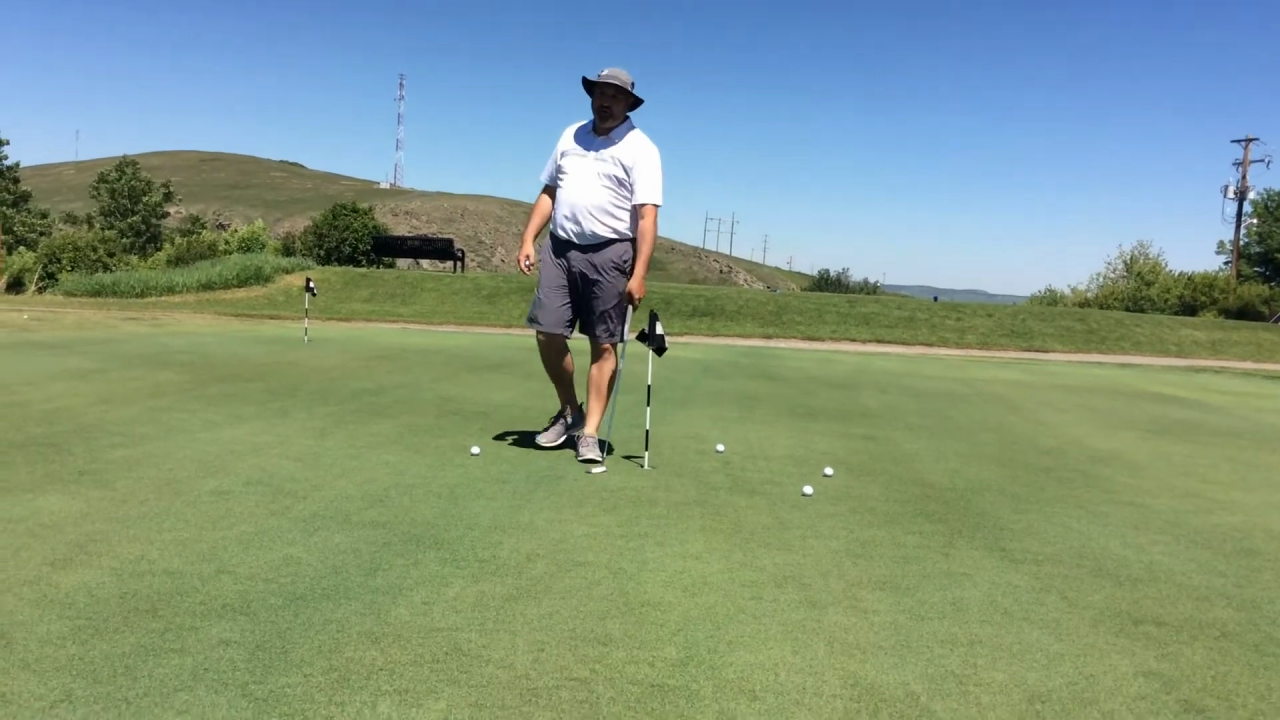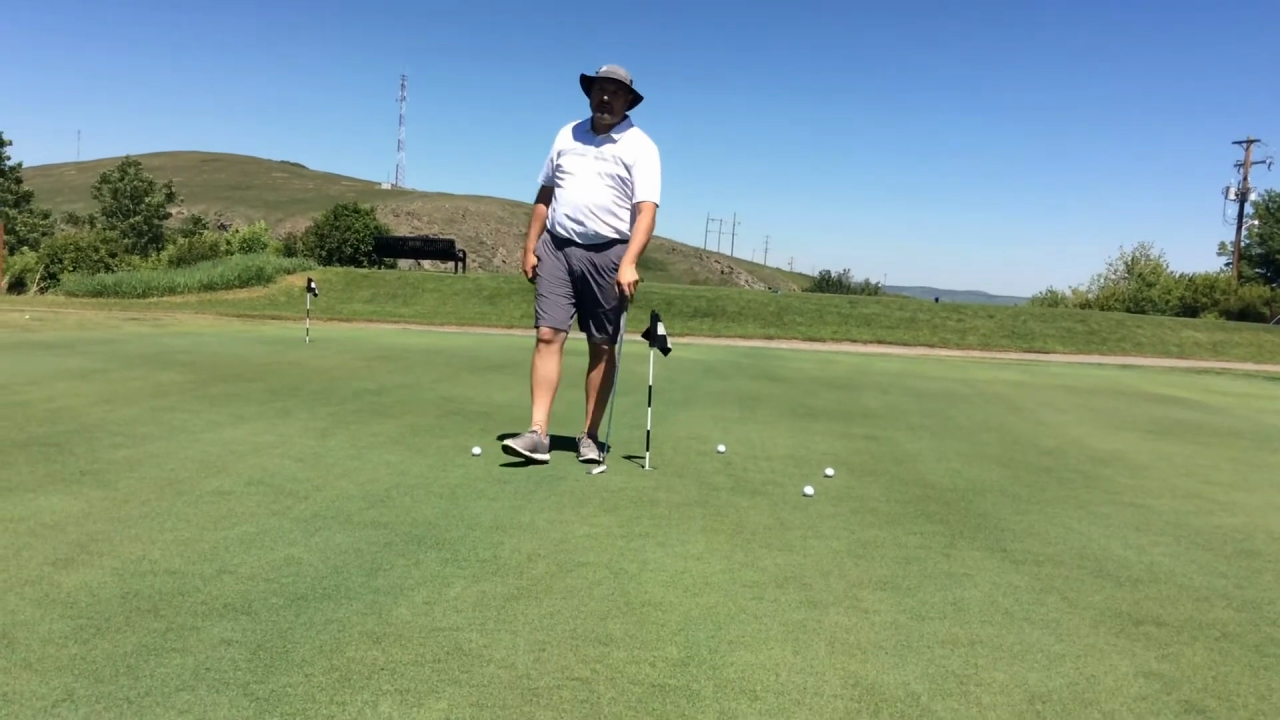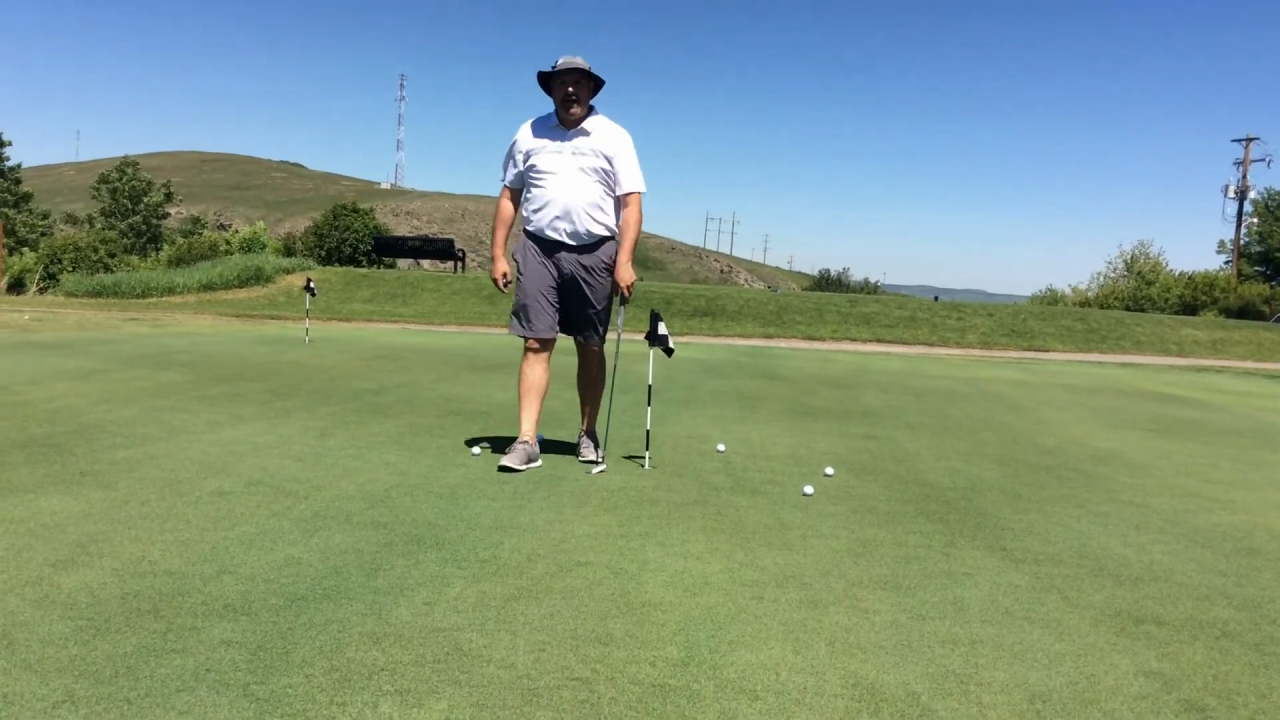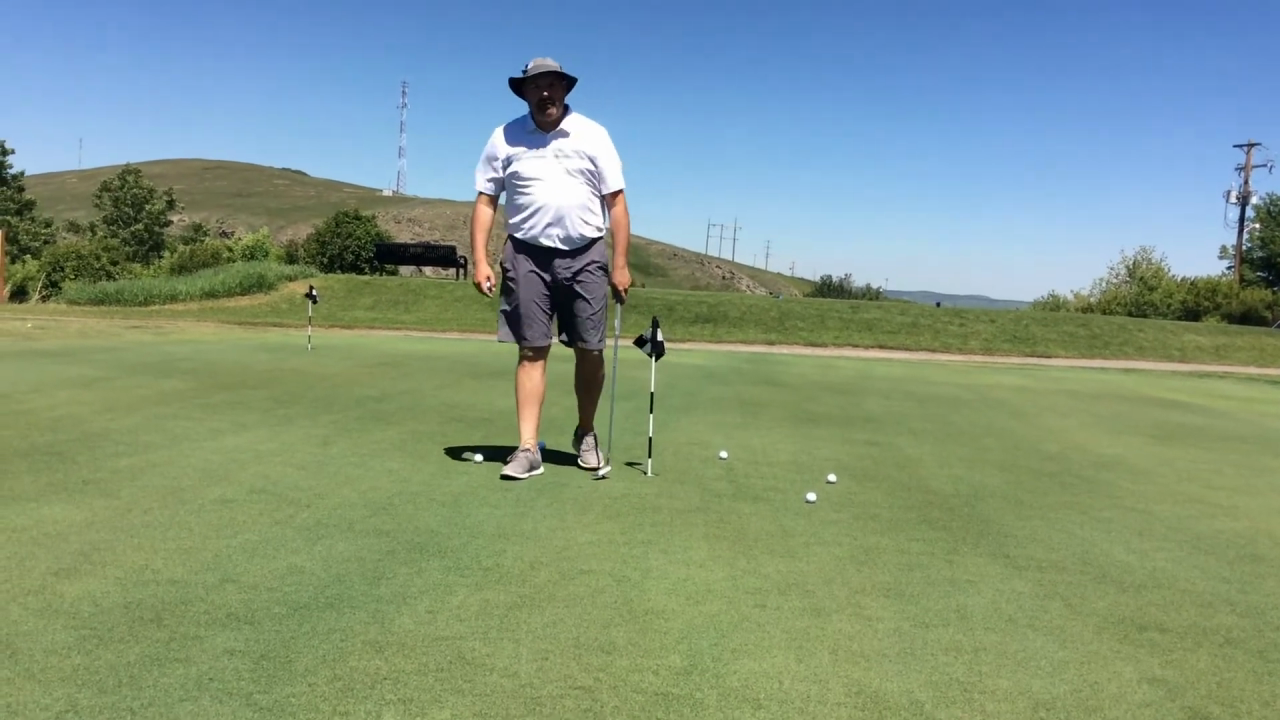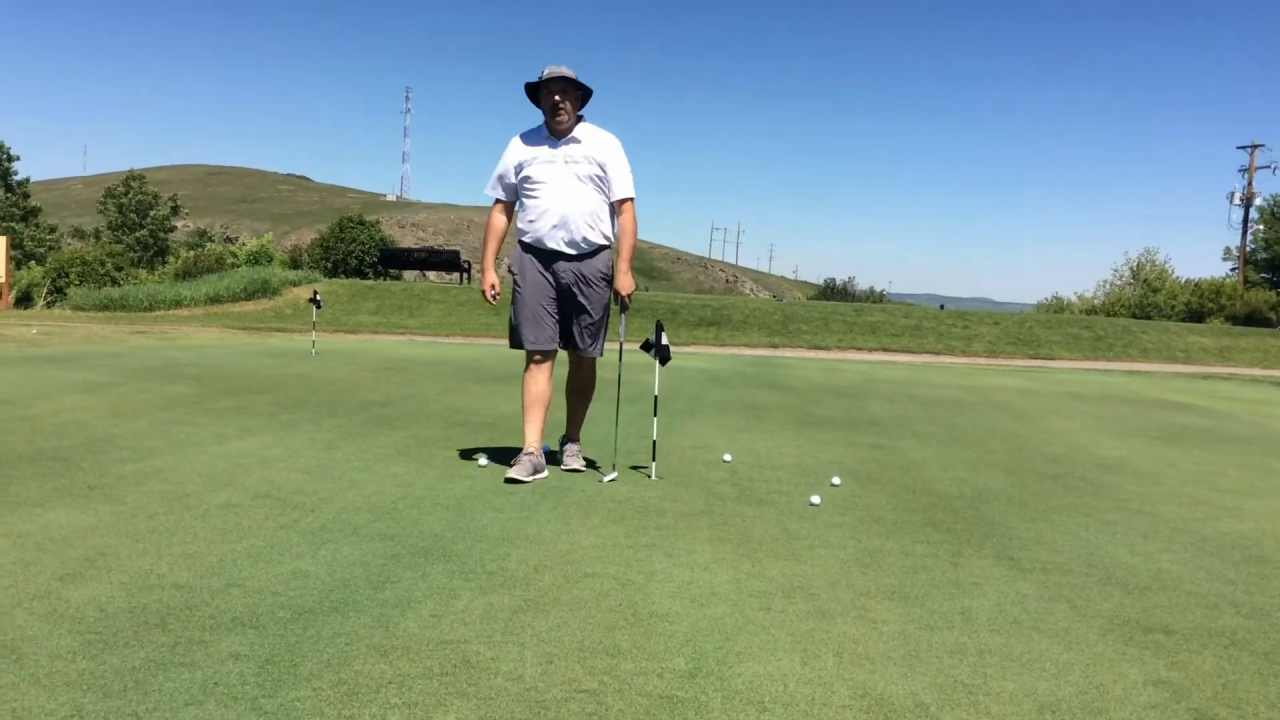
dt=0.4s
person 1, frame 1
left shoulder: (640, 148)
right shoulder: (571, 136)
left elbow: (647, 215)
right elbow: (548, 192)
left wrist: (639, 274)
right wrist: (528, 239)
left hip: (608, 254)
right hip: (559, 248)
left knee: (604, 344)
right knee: (548, 334)
left ankle: (590, 434)
right ankle: (570, 410)
person 1, frame 2
left shoulder: (640, 147)
right shoulder: (567, 135)
left elbow: (646, 210)
right elbow: (545, 196)
left wrist: (629, 262)
right wrist: (530, 247)
left hip: (608, 254)
right hip: (557, 248)
left knee: (601, 347)
right knee: (548, 336)
left ankle: (589, 434)
right ankle: (538, 432)
person 1, frame 3
left shoulder: (614, 136)
right shoulder: (529, 133)
left elbow: (630, 202)
right elbow: (509, 196)
left wrist: (624, 261)
right wrist: (498, 254)
left hip: (594, 253)
right hip: (539, 250)
left knee: (591, 347)
right knee: (536, 344)
left ankle: (588, 433)
right ankle: (527, 441)
person 1, frame 4
left shoulder: (593, 135)
right shoulder: (504, 138)
left elbow: (616, 202)
right elbow: (485, 201)
left wrist: (620, 264)
right wrist: (480, 260)
left hip: (585, 257)
right hip: (528, 256)
left knee: (589, 350)
right knee: (531, 352)
left ankle: (586, 432)
right ankle: (528, 448)
person 1, frame 5
left shoulder: (605, 145)
right shoulder: (521, 146)
left elbow: (625, 210)
right elbow: (501, 209)
left wrist: (624, 270)
right wrist: (488, 266)
left hip: (591, 263)
right hip: (535, 260)
left knee: (584, 358)
right knee: (538, 356)
left ankle: (571, 440)
right ankle: (532, 451)
